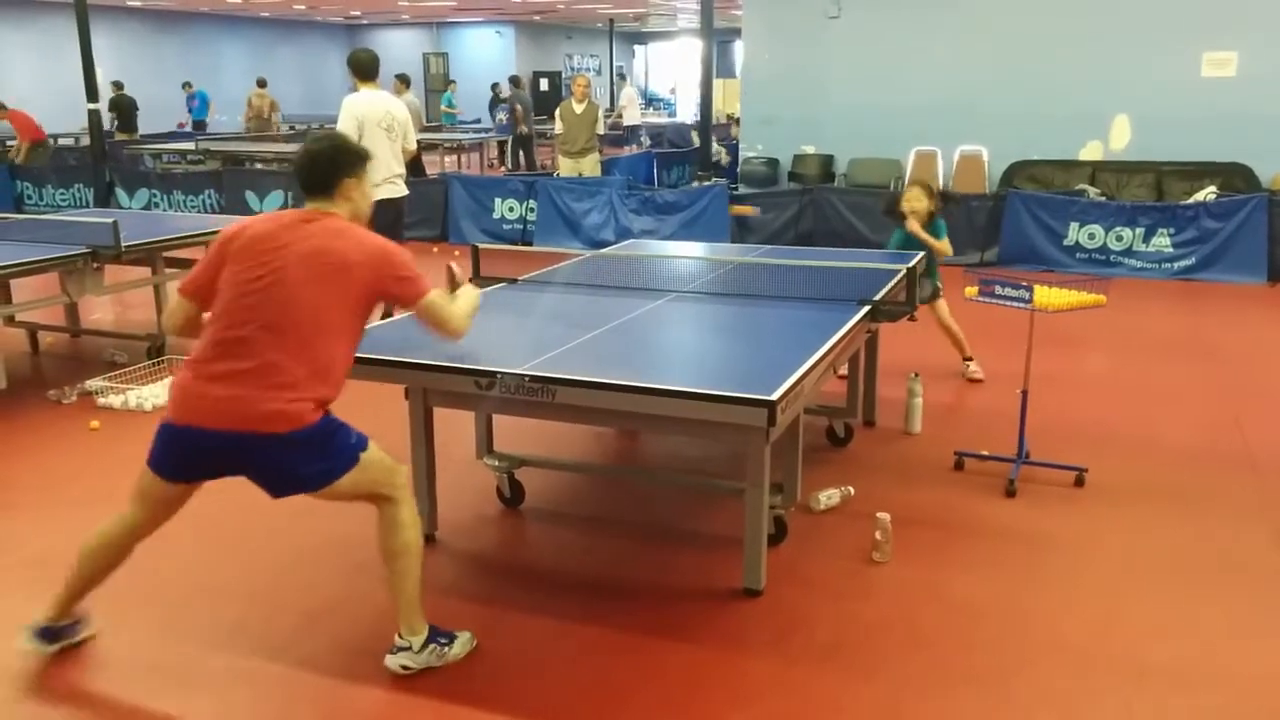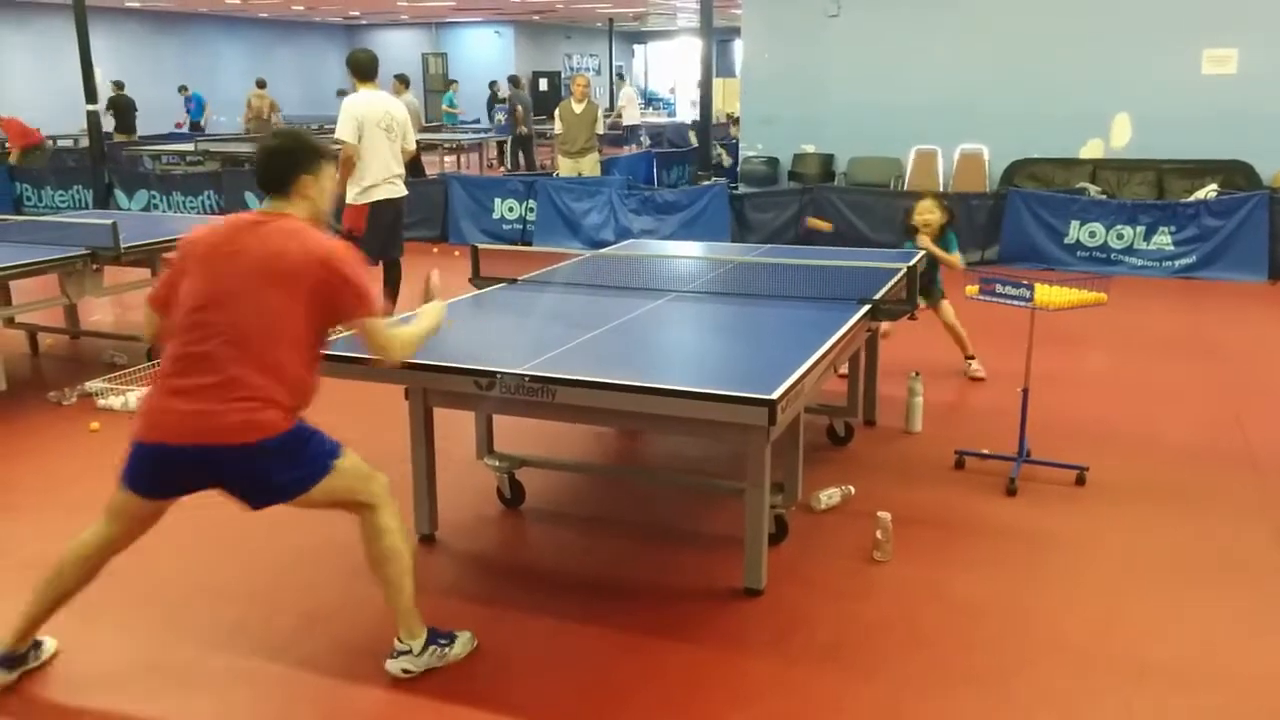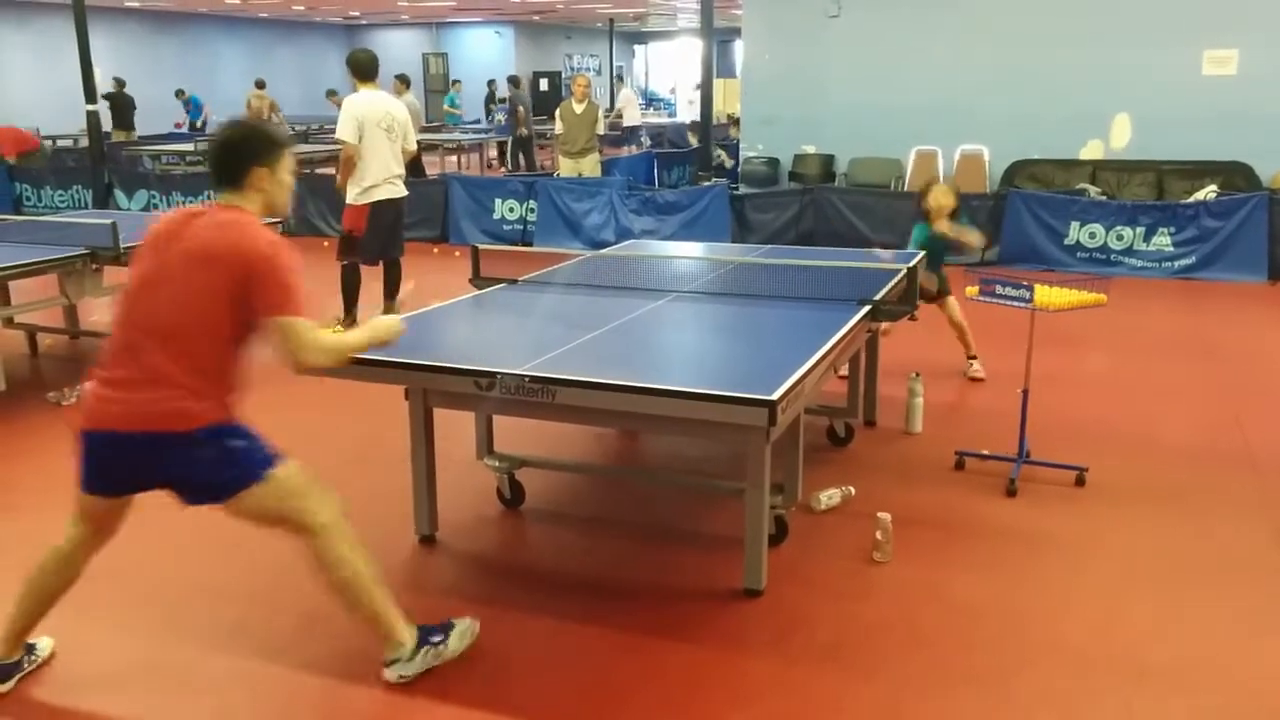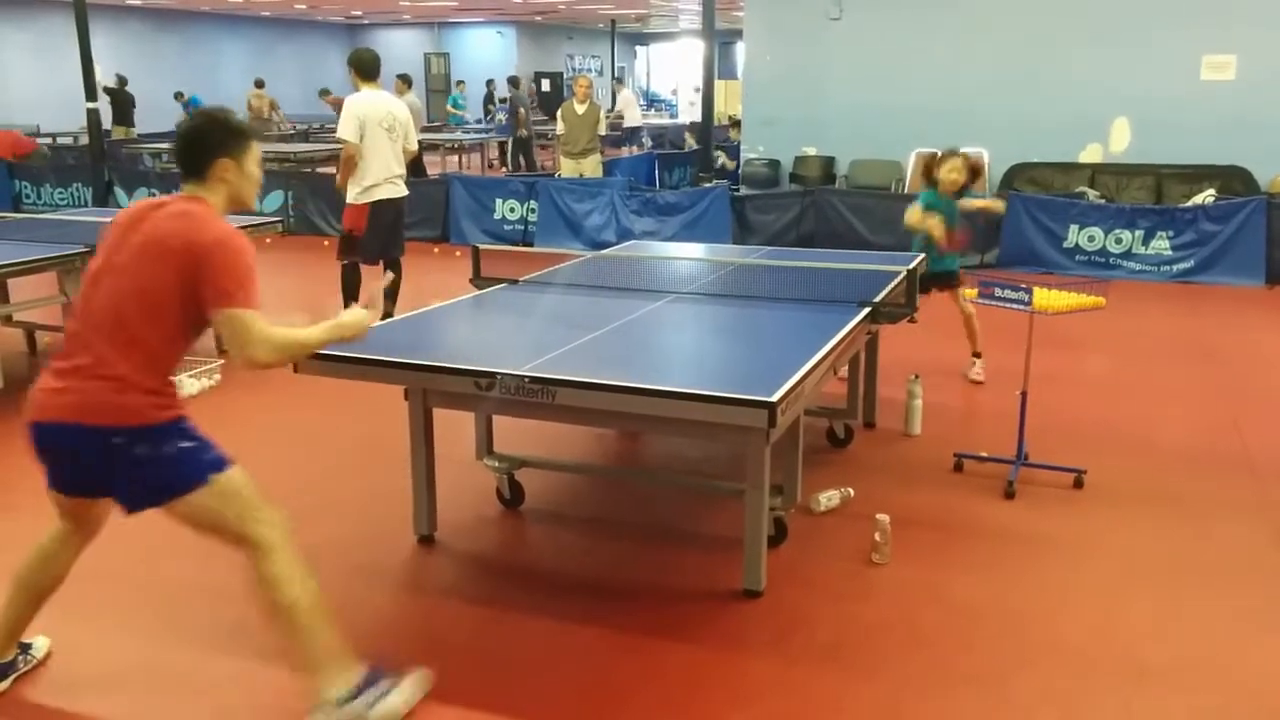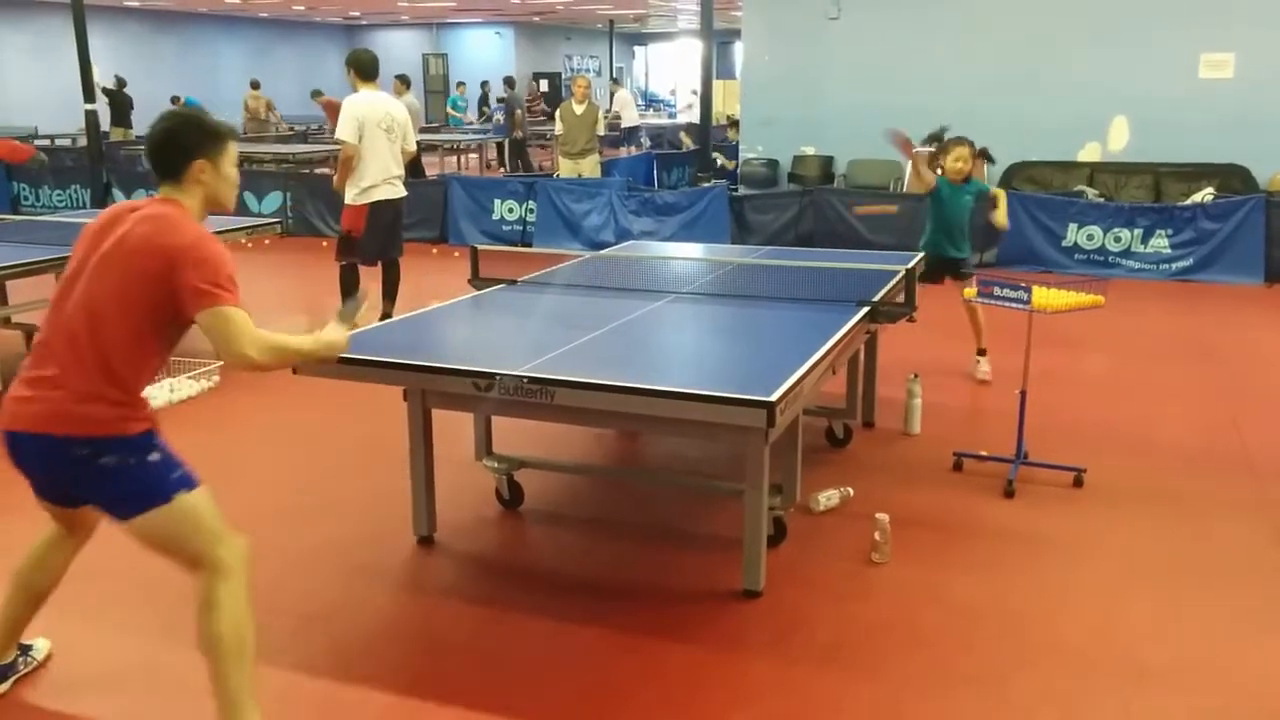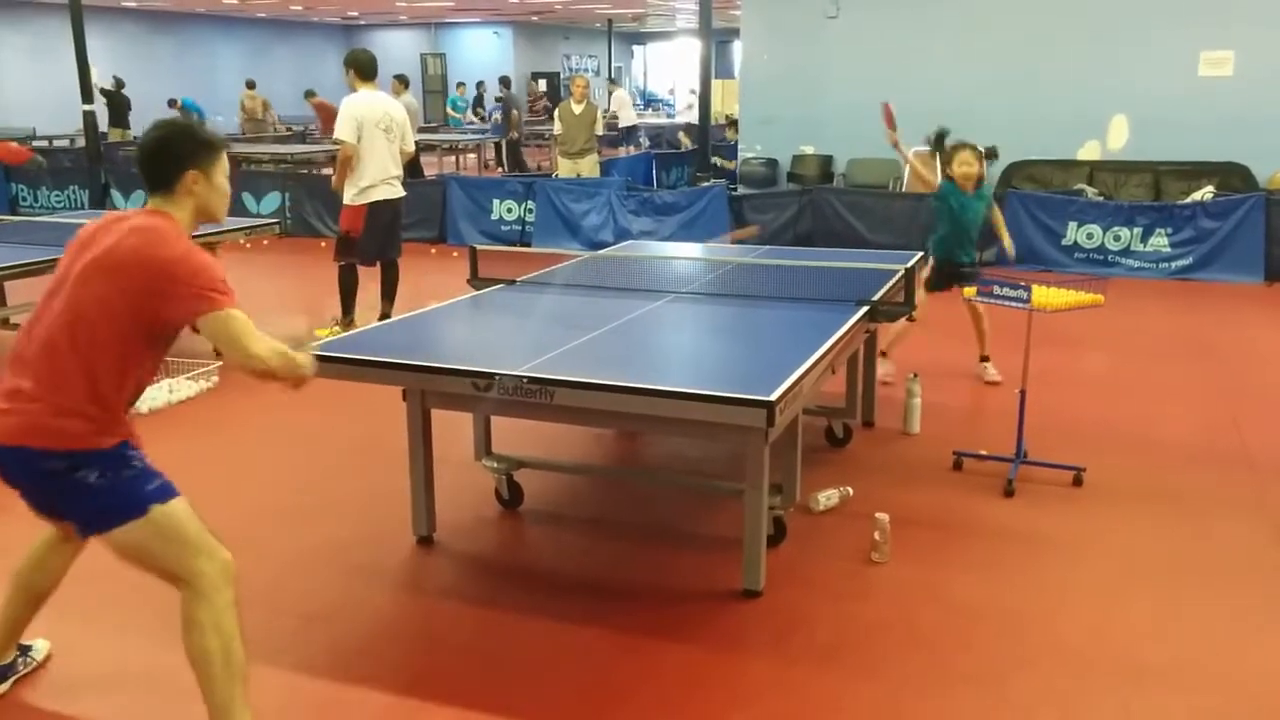
dt=0.1s
person 1, frame 1
left shoulder: (240, 235)
right shoulder: (374, 252)
left elbow: (177, 322)
right elbow: (453, 325)
right wrist: (469, 293)
left hip: (194, 413)
right hip: (282, 424)
left knee: (138, 516)
right knee: (394, 490)
left ankle: (59, 621)
right ankle: (411, 640)
person 1, frame 2
left shoulder: (202, 240)
right shoulder: (331, 255)
left elbow: (155, 326)
right elbow: (395, 349)
right wrist: (432, 314)
left hip: (164, 426)
right hip: (253, 436)
left knee: (112, 530)
right knee: (375, 497)
right ankle: (412, 642)
person 1, frame 3
left shoulder: (164, 229)
right shoulder: (261, 248)
right elbow: (310, 354)
right wrist: (378, 330)
left hip: (104, 422)
right hip: (187, 426)
left knee: (88, 530)
right knee: (320, 520)
right ankle: (407, 645)
person 1, frame 4
left shoulder: (135, 217)
right shoulder: (217, 238)
right elbow: (257, 350)
right wrist: (341, 325)
left hip: (53, 412)
right hip: (128, 421)
left knee: (76, 527)
right knee: (267, 536)
person 1, frame 5
left shoulder: (114, 220)
right shoulder: (192, 243)
right elbow: (246, 353)
right wrist: (323, 341)
right hip: (96, 432)
left knee: (73, 526)
right knee: (226, 558)
person 1, frame 6
left shoulder: (104, 230)
right shoulder: (178, 256)
right elbow: (259, 360)
right wrist: (299, 363)
right hip: (73, 443)
left knee: (72, 528)
right knee: (209, 573)
person 2, frame 1
left shoulder: (353, 101)
right shoulder: (397, 104)
right elbow: (410, 148)
left hip: (368, 193)
right hip: (396, 190)
right ankle: (389, 312)
person 2, frame 2
left shoulder: (353, 103)
right shoulder: (396, 105)
left elbow: (348, 153)
right elbow: (410, 150)
left wrist: (342, 179)
left hip: (364, 195)
right hip: (395, 192)
right knee: (391, 256)
right ankle: (389, 312)
person 2, frame 3
left shoulder: (353, 103)
right shoulder: (397, 105)
left elbow: (349, 153)
right elbow: (411, 150)
left wrist: (342, 179)
left hip: (365, 195)
right hip: (395, 192)
left knee: (349, 260)
right knee: (391, 258)
left ankle: (349, 320)
right ankle: (388, 315)
person 2, frame 4
left shoulder: (355, 102)
right shoulder: (398, 104)
left elbow: (350, 151)
right elbow: (412, 150)
left wrist: (342, 178)
left hip: (366, 194)
right hip: (396, 192)
left knee: (349, 258)
right knee: (392, 257)
right ankle: (388, 315)
person 2, frame 5
left shoulder: (354, 103)
right shoulder: (397, 105)
left elbow: (349, 152)
right elbow: (410, 150)
left wrist: (340, 179)
left hip: (364, 195)
right hip: (394, 192)
left knee: (348, 259)
right knee: (390, 258)
right ankle: (387, 316)
person 2, frame 6
left shoulder: (352, 103)
right shoulder: (395, 106)
left elbow: (348, 152)
right elbow: (408, 151)
left wrist: (338, 179)
left hip: (362, 196)
right hip: (392, 193)
left knee: (346, 260)
right knee: (388, 259)
left ankle: (346, 323)
right ankle: (385, 317)
person 3, frame 1
left shoulder: (937, 224)
right shoulder: (901, 236)
left elbow: (947, 252)
left wrist: (920, 234)
left hip: (928, 279)
left knee: (947, 322)
left ankle: (969, 361)
person 3, frame 2
left shoulder: (946, 237)
right shoulder: (910, 247)
left elbow: (958, 265)
left wrist: (932, 248)
left hip: (930, 286)
left knee: (951, 323)
right knee: (883, 329)
left ankle: (971, 360)
person 3, frame 3
left shoulder: (955, 223)
right shoulder: (921, 230)
left elbow: (977, 242)
left wrist: (953, 232)
right wrist: (922, 278)
left hip: (936, 277)
left knee: (957, 318)
right knee: (884, 326)
left ankle: (972, 359)
person 3, frame 4
left shoulder: (964, 197)
right shoulder: (928, 197)
left elbow: (999, 206)
right elbow: (910, 219)
left wrist: (980, 203)
right wrist: (930, 227)
left hip: (949, 265)
right hip: (923, 265)
left knee: (968, 312)
left ankle: (976, 359)
person 3, frame 5
left shoulder: (972, 186)
right shoulder: (936, 183)
left elbow: (1000, 193)
right elbow: (923, 178)
left wrist: (1001, 213)
right wrist: (915, 160)
left hip: (960, 255)
right hip: (933, 253)
left knee: (973, 305)
left ankle: (981, 356)
person 3, frame 6
left shoulder: (983, 194)
right shoulder: (946, 189)
left elbow: (995, 213)
right elbow: (922, 174)
left wrist: (1006, 237)
right wrist: (900, 148)
left hip: (968, 260)
right hip: (942, 258)
left knee: (978, 311)
right knee: (917, 313)
left ankle: (985, 362)
right ankle: (883, 356)
